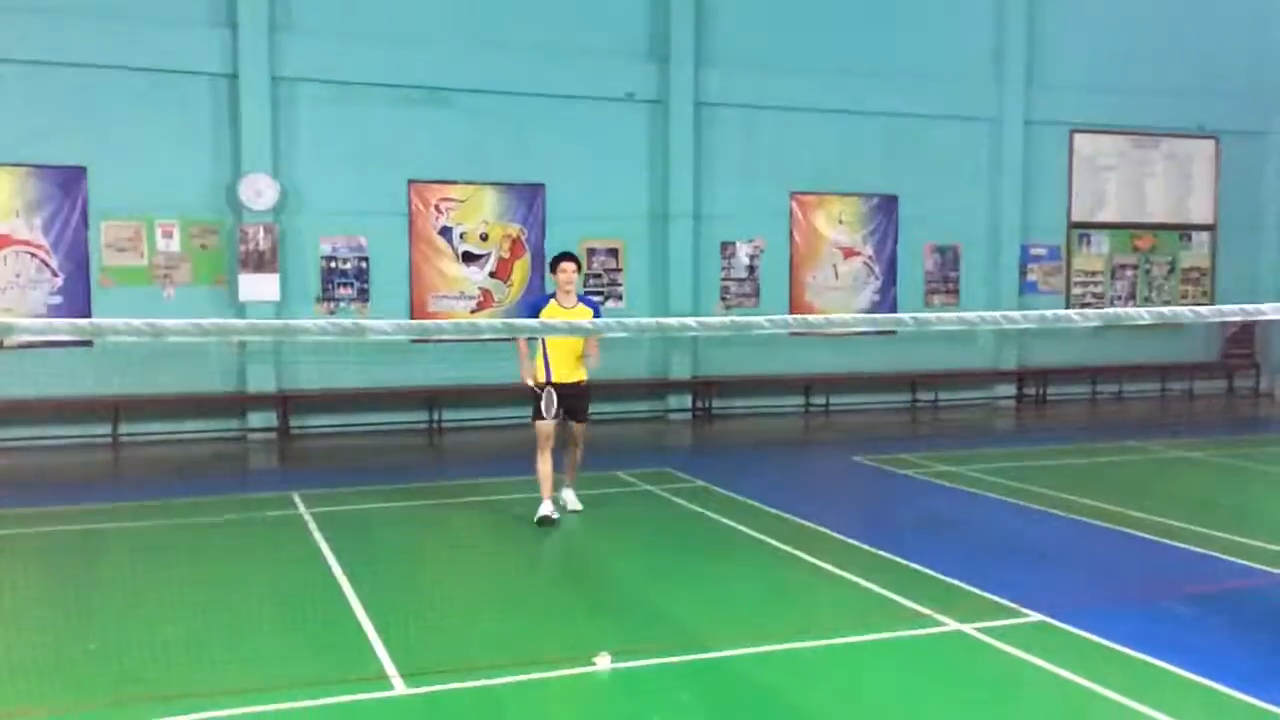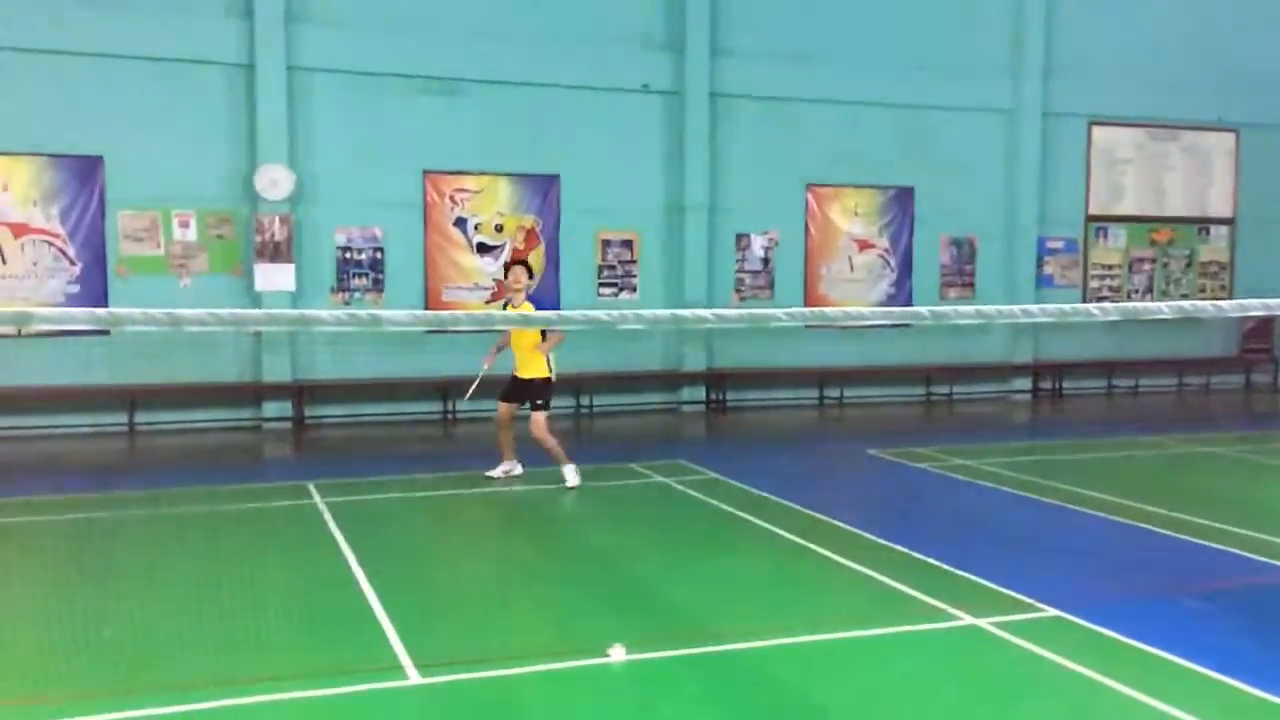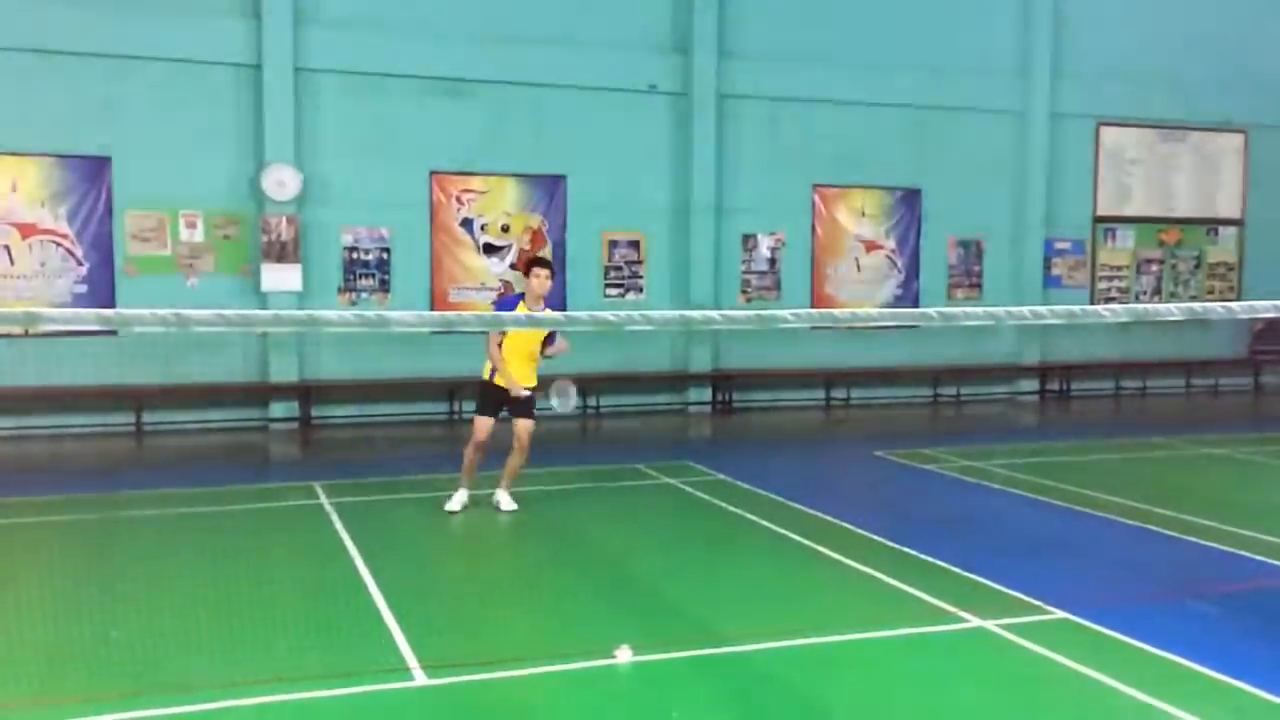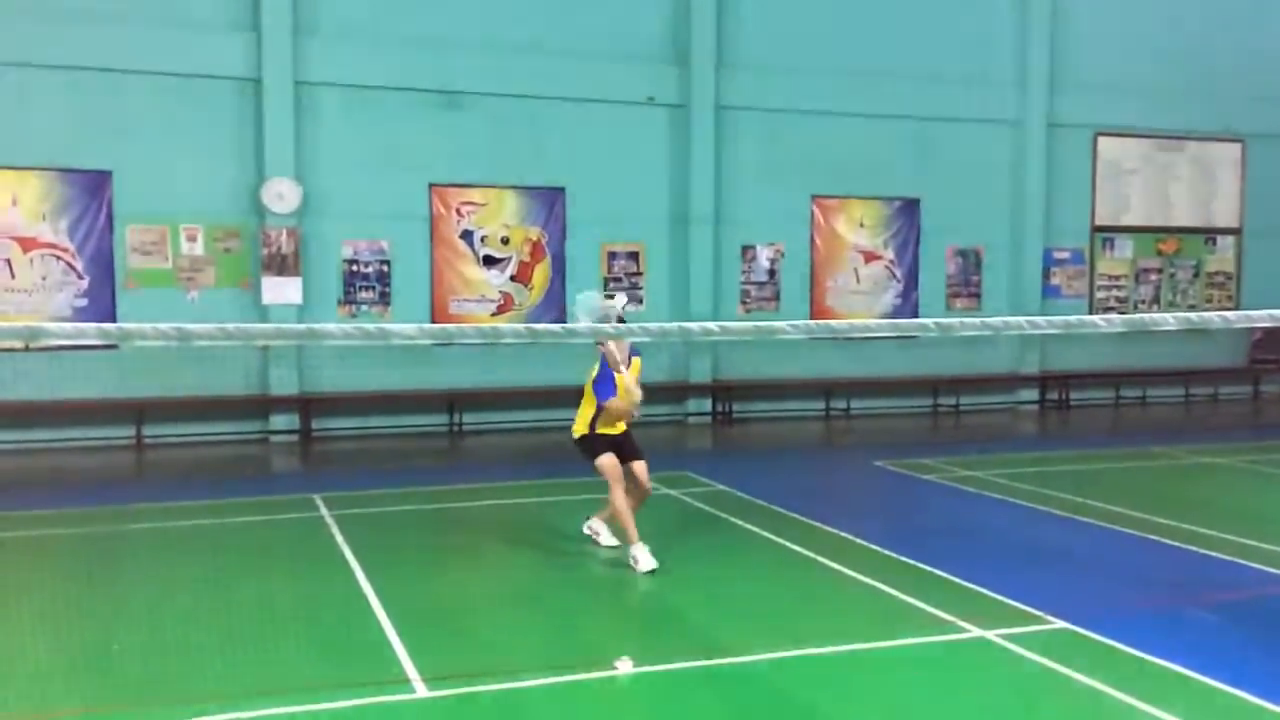
dt=1s
person 1, frame 1
left shoulder: (591, 308)
right shoulder: (540, 305)
left elbow: (592, 341)
right elbow: (522, 335)
left wrist: (591, 354)
right wrist: (525, 365)
left hip: (577, 382)
right hip: (546, 381)
left knee: (576, 440)
right knee: (544, 441)
left ankle: (568, 490)
right ankle: (547, 505)
person 1, frame 2
left shoulder: (538, 306)
right shoulder: (506, 307)
left elbow: (558, 332)
left wrist: (547, 344)
right wrist: (495, 351)
left hip: (541, 377)
right hip: (520, 376)
left knee: (539, 431)
right knee: (502, 419)
left ankle: (569, 467)
right ankle: (509, 463)
person 1, frame 3
right shoulder: (507, 305)
right elbow: (493, 344)
left wrist: (556, 348)
right wrist: (508, 378)
left hip: (526, 385)
right hip: (495, 381)
left knee: (522, 442)
right knee: (479, 439)
left ankle: (502, 491)
right ankle: (462, 490)
person 1, frame 4
left shoulder: (635, 357)
right shoulder: (602, 376)
right elbow: (616, 413)
left wrist: (633, 398)
right wrist: (631, 400)
left hip: (618, 430)
right hip: (591, 432)
left knee: (643, 486)
right knee: (616, 476)
left ankle: (598, 523)
right ankle: (636, 547)
